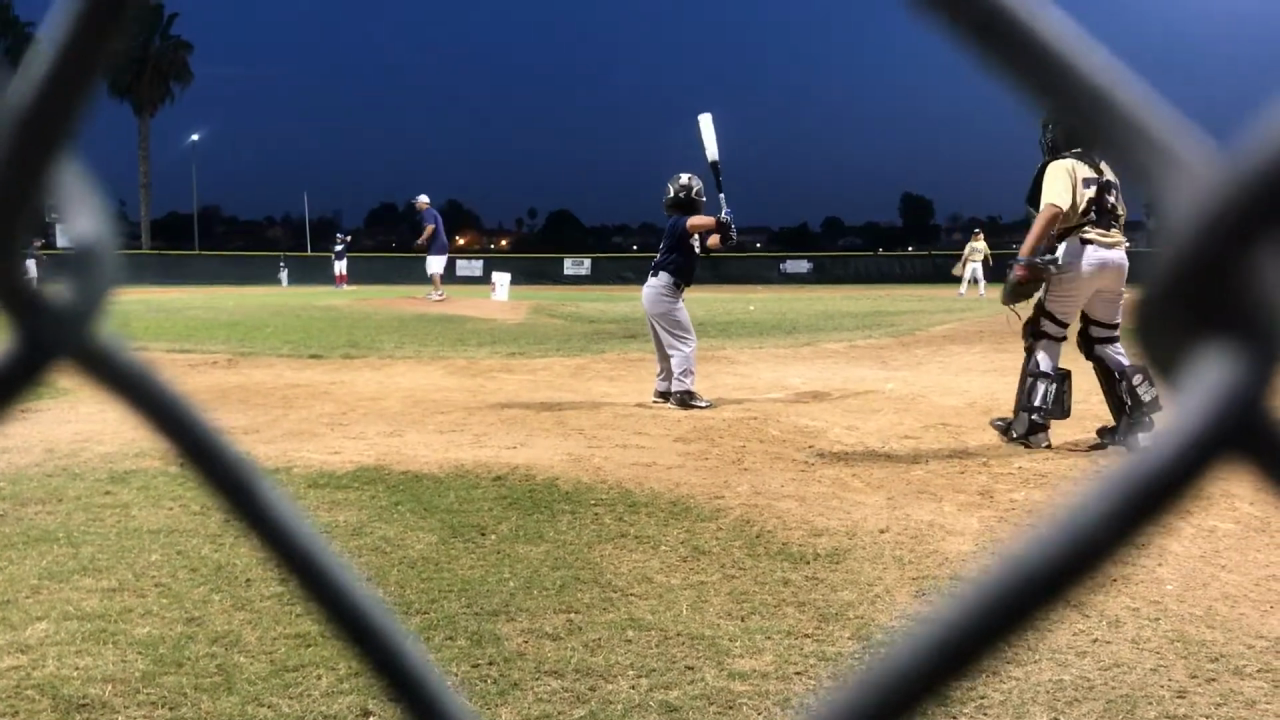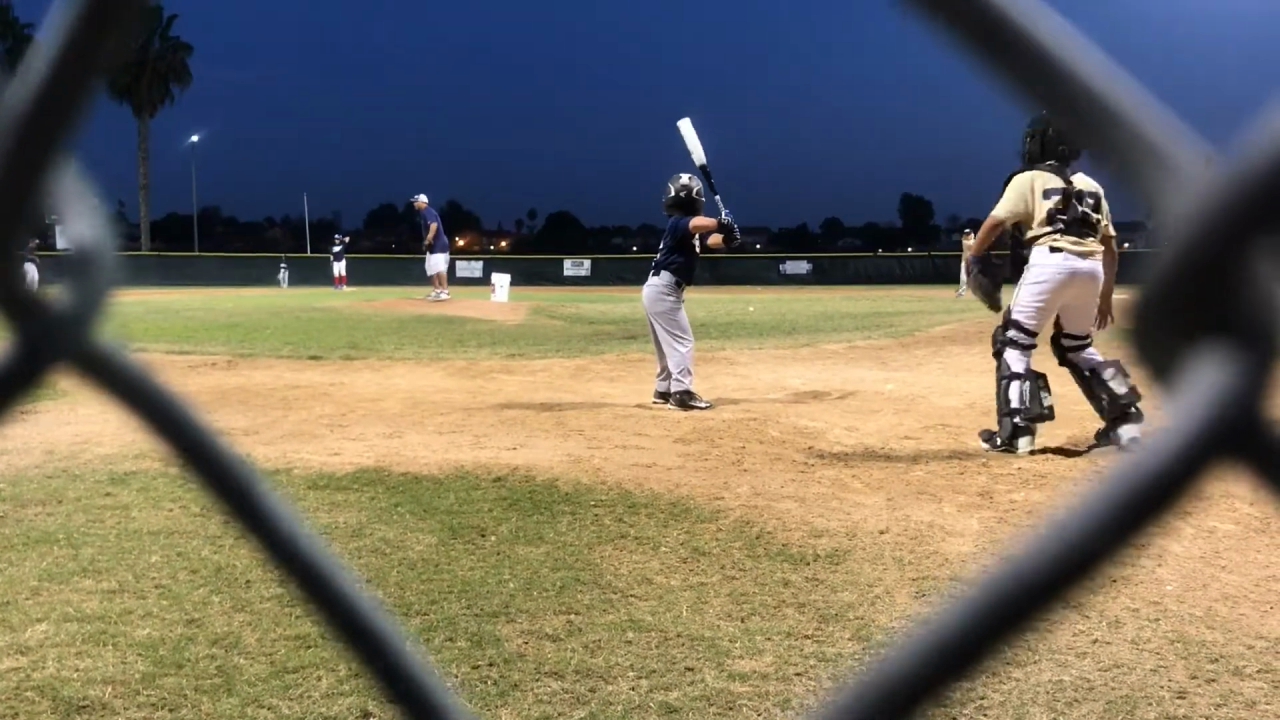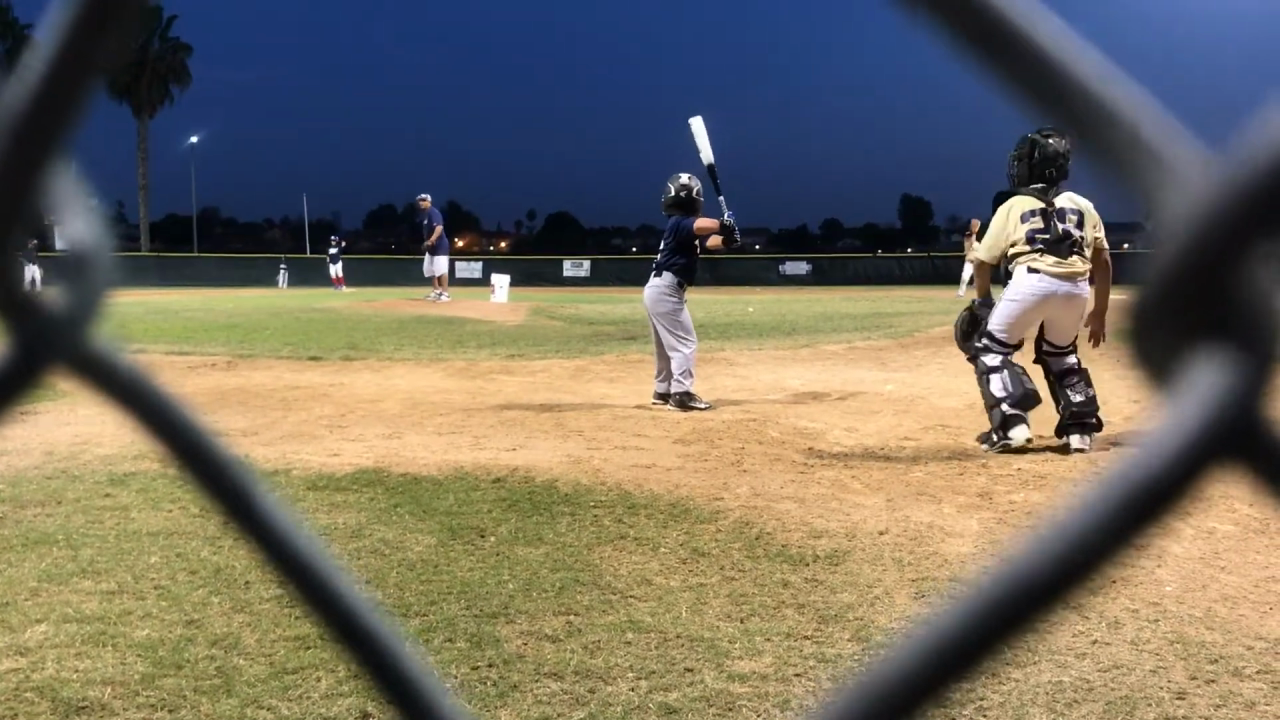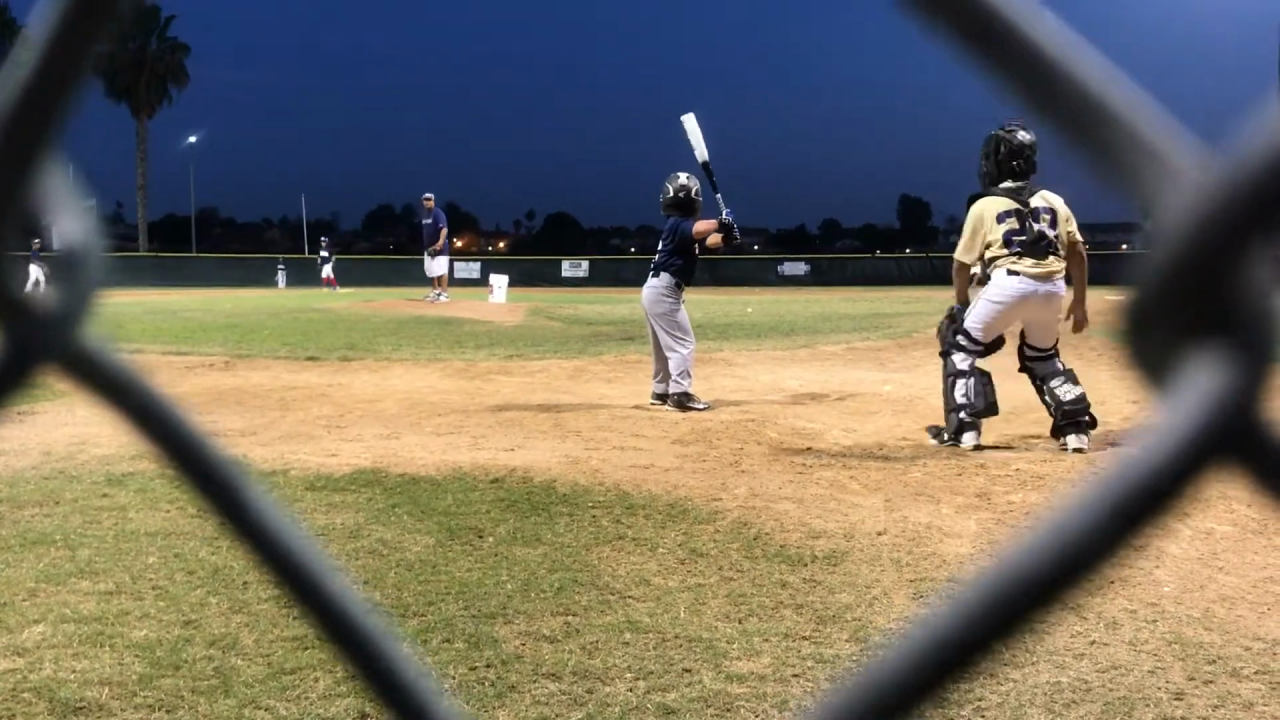
dt=0.3s
person 1, frame 1
left shoulder: (1061, 167)
right shoulder: (1105, 170)
left elbow: (1050, 212)
left wrist: (1023, 259)
left hip: (1080, 255)
right hip: (1116, 256)
left knee: (1045, 336)
right knee: (1105, 342)
left ankle: (1031, 426)
right ankle: (1135, 423)
person 1, frame 2
left shoulder: (1027, 181)
right shoulder: (1091, 185)
left elbow: (993, 224)
right elbow: (1110, 246)
left wrist: (974, 256)
right wrist: (1106, 296)
left hip: (1051, 263)
right hip: (1091, 266)
left knee: (1012, 344)
right knee: (1079, 348)
left ankle: (1016, 432)
right ankle: (1125, 421)
person 1, frame 3
left shoulder: (1012, 206)
right shoulder: (1082, 204)
left elbow: (983, 261)
right elbow: (1103, 262)
left wrist: (984, 302)
right wrist: (1100, 312)
left hip: (1032, 282)
right hip: (1076, 287)
left knee: (989, 350)
right knee: (1059, 353)
left ankle: (1011, 425)
right ankle: (1080, 428)
person 1, frame 4
left shoulder: (983, 205)
right shoulder: (1052, 201)
left elbow: (963, 264)
right elbow: (1077, 254)
left wrist: (962, 305)
right wrist: (1079, 303)
left hip: (1008, 284)
right hip: (1051, 287)
left knee: (960, 350)
right knee: (1043, 358)
left ankle: (963, 429)
right ankle: (1075, 428)
person 2, frame 1
left shoulder: (692, 230)
right shoulder: (678, 223)
left elbow: (708, 241)
right elbow: (694, 223)
left wrist: (724, 238)
right wrist: (718, 221)
left hip: (659, 291)
right hip: (663, 291)
left knee: (668, 343)
right knee: (684, 342)
left ankle: (664, 389)
right ankle: (682, 393)
person 2, frame 2
left shoulder: (682, 225)
right shoulder: (678, 223)
left elbow: (708, 239)
right elbow: (697, 224)
left wrist: (726, 238)
right wrist: (720, 222)
left hip: (661, 290)
right hip: (663, 290)
left knee: (668, 342)
right knee: (681, 342)
left ankle: (664, 389)
right ankle: (681, 393)
person 2, frame 3
left shoulder: (681, 225)
right shoulder: (679, 223)
left elbow: (706, 242)
right elbow: (702, 226)
left wrist: (726, 240)
right wrist: (722, 224)
left hip: (660, 290)
right hip: (666, 291)
left knee: (667, 344)
right knee: (684, 343)
left ankle: (663, 391)
right ankle: (681, 394)
person 2, frame 4
left shoulder: (679, 225)
right shoulder: (679, 225)
left elbow: (706, 239)
right elbow: (699, 230)
left wrist: (725, 237)
right wrist: (719, 222)
left hip: (657, 290)
right hip: (663, 291)
left knee: (666, 344)
right knee: (683, 343)
left ankle: (661, 391)
right ankle: (679, 395)
